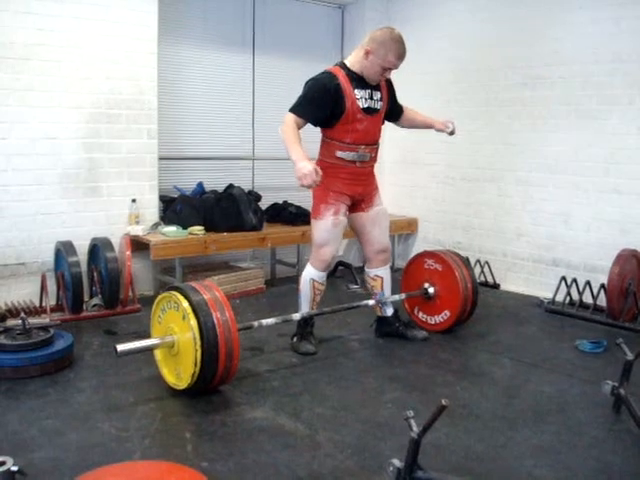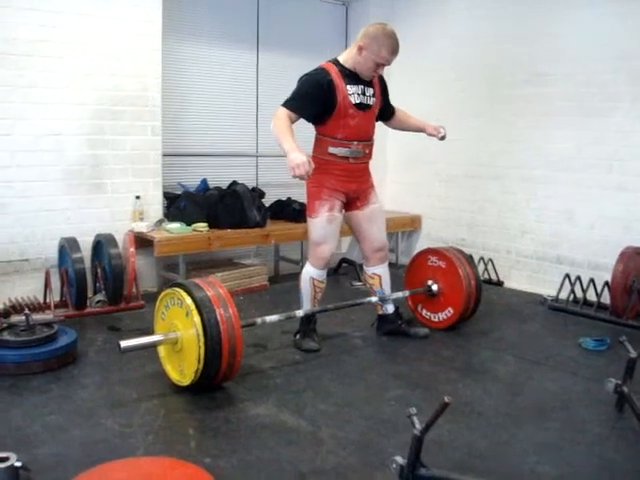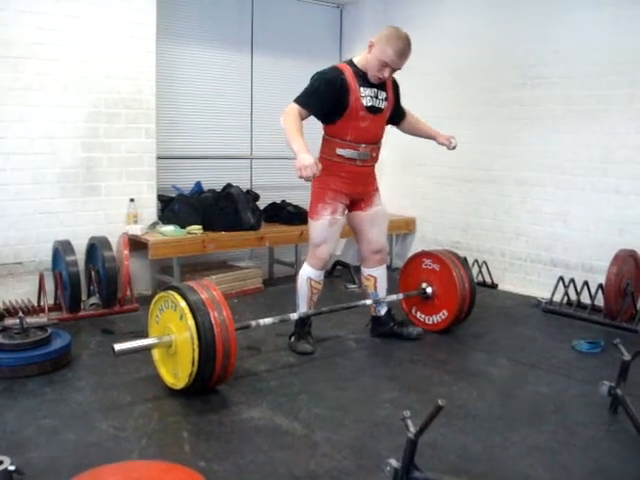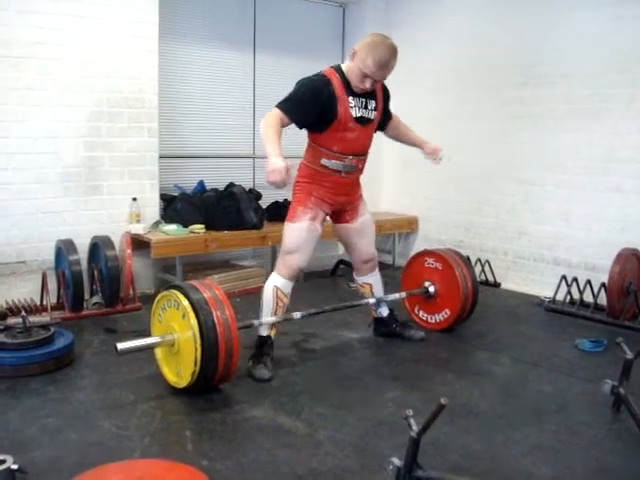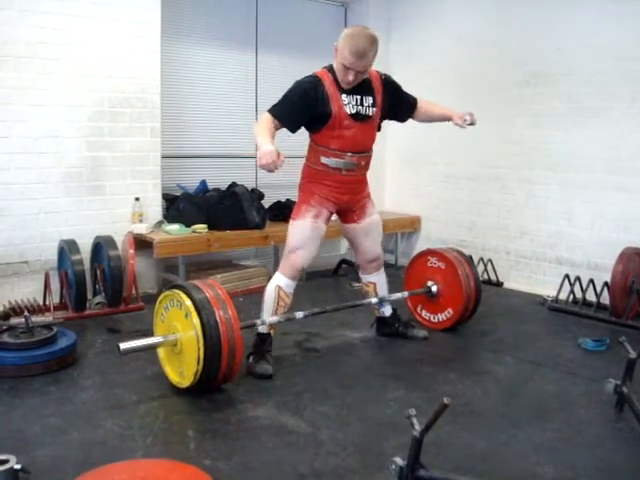
dt=0.7s
person 1, frame 1
left shoulder: (382, 86)
right shoulder: (327, 83)
left elbow: (398, 114)
right elbow: (289, 124)
left wrist: (433, 123)
right wrist: (300, 160)
left hip: (366, 183)
right hip: (332, 183)
left knee: (380, 252)
right knee: (322, 257)
left ankle: (387, 319)
right ankle: (303, 328)
person 1, frame 2
left shoulder: (376, 83)
right shoulder: (321, 79)
left elbow: (390, 115)
right elbow: (281, 118)
left wrist: (425, 126)
right wrist: (293, 152)
left hip: (362, 180)
right hip: (327, 180)
left knee: (378, 249)
right knee: (321, 255)
left ankle: (388, 317)
right ankle: (306, 325)
person 1, frame 3
left shoulder: (389, 86)
right shoulder: (334, 79)
left elbow: (401, 118)
right elbow: (291, 114)
left wrist: (435, 134)
right wrist: (302, 152)
left hip: (367, 182)
right hip: (333, 181)
left knee: (377, 251)
right knee: (320, 256)
left ankle: (381, 318)
right ankle: (300, 327)
person 1, frame 4
left shoulder: (379, 93)
right shoulder: (319, 86)
left elbow: (387, 122)
right elbow: (274, 118)
left wrist: (422, 144)
right wrist: (275, 155)
left hip: (351, 191)
right hip: (314, 189)
left knee: (367, 259)
right knee: (290, 265)
left ankle: (384, 320)
right ankle: (263, 346)
person 1, frame 5
left shoulder: (382, 86)
right shoulder: (312, 87)
left elbow: (415, 108)
right elbow: (268, 120)
left wrist: (451, 114)
right wrist: (265, 144)
left hip: (357, 190)
right hip: (317, 189)
left knee: (372, 258)
right knee: (293, 264)
left ankle: (387, 320)
right ankle: (261, 344)
